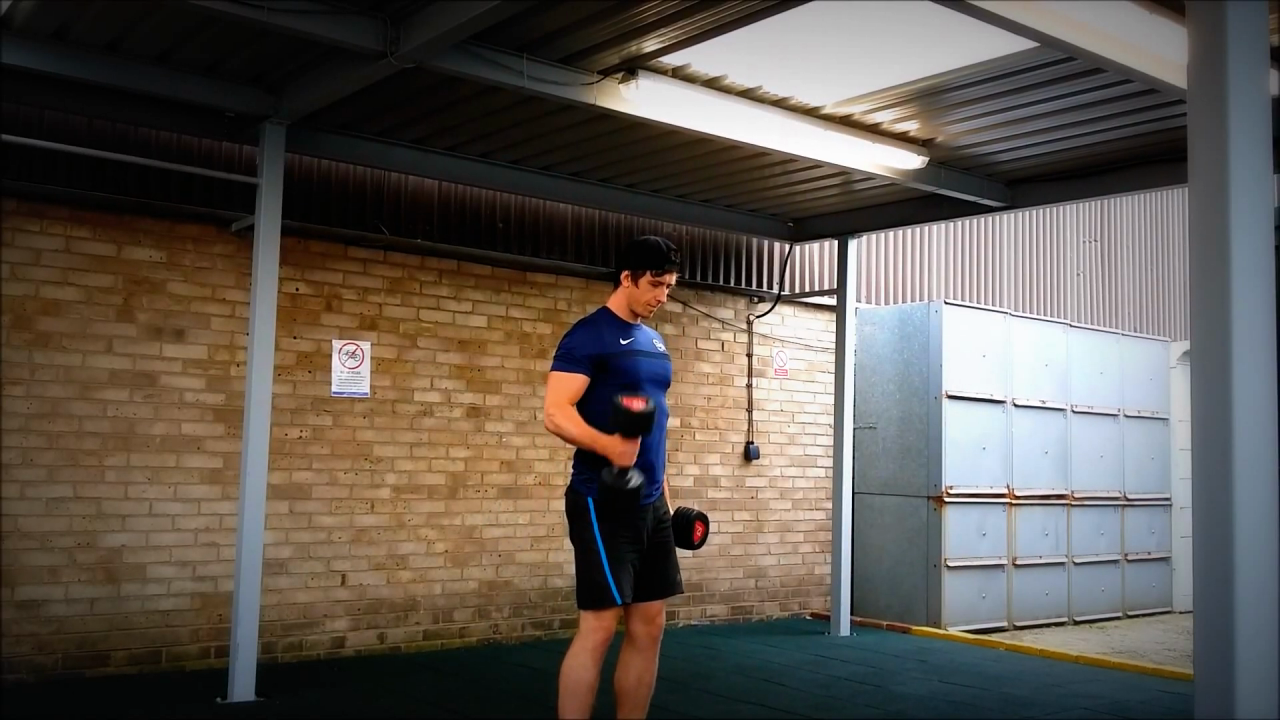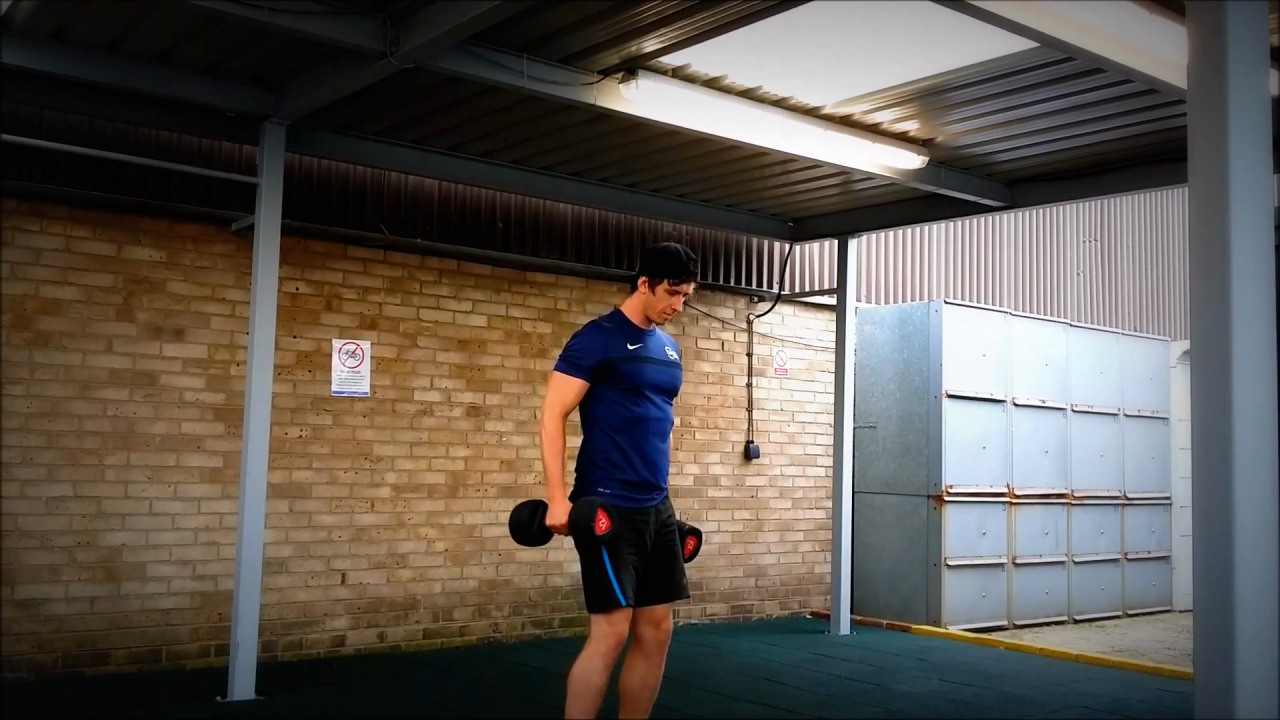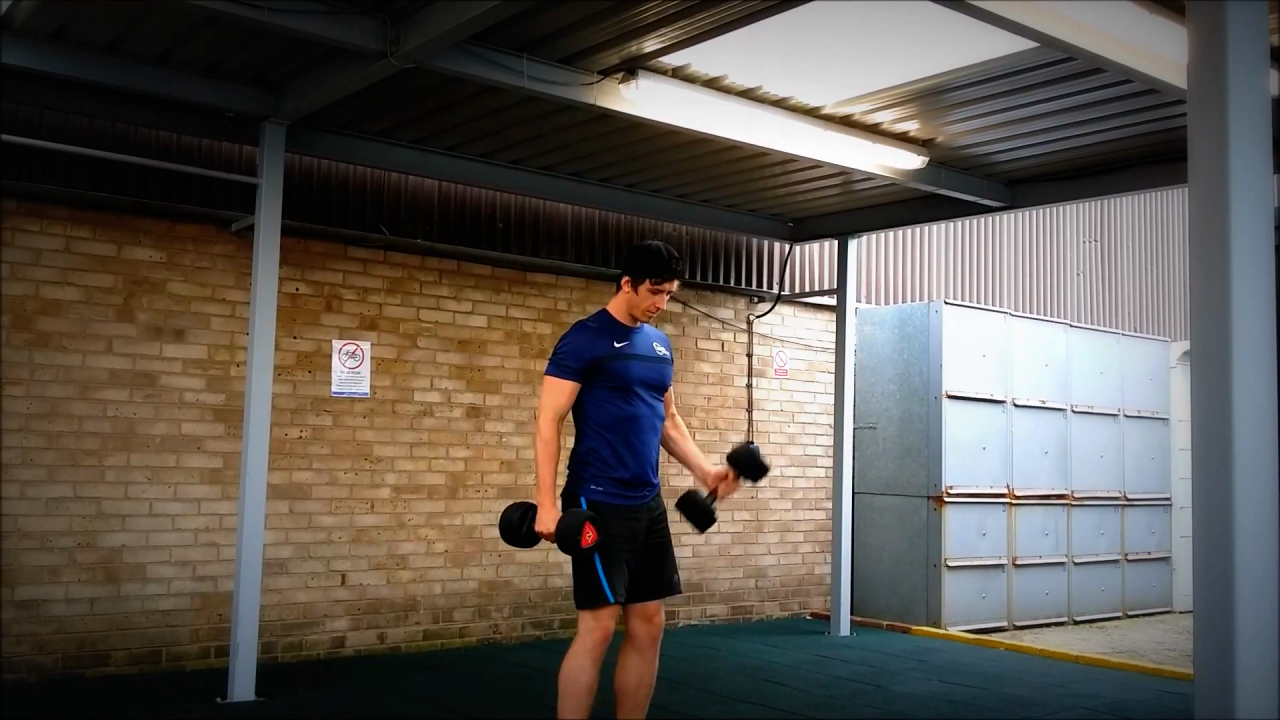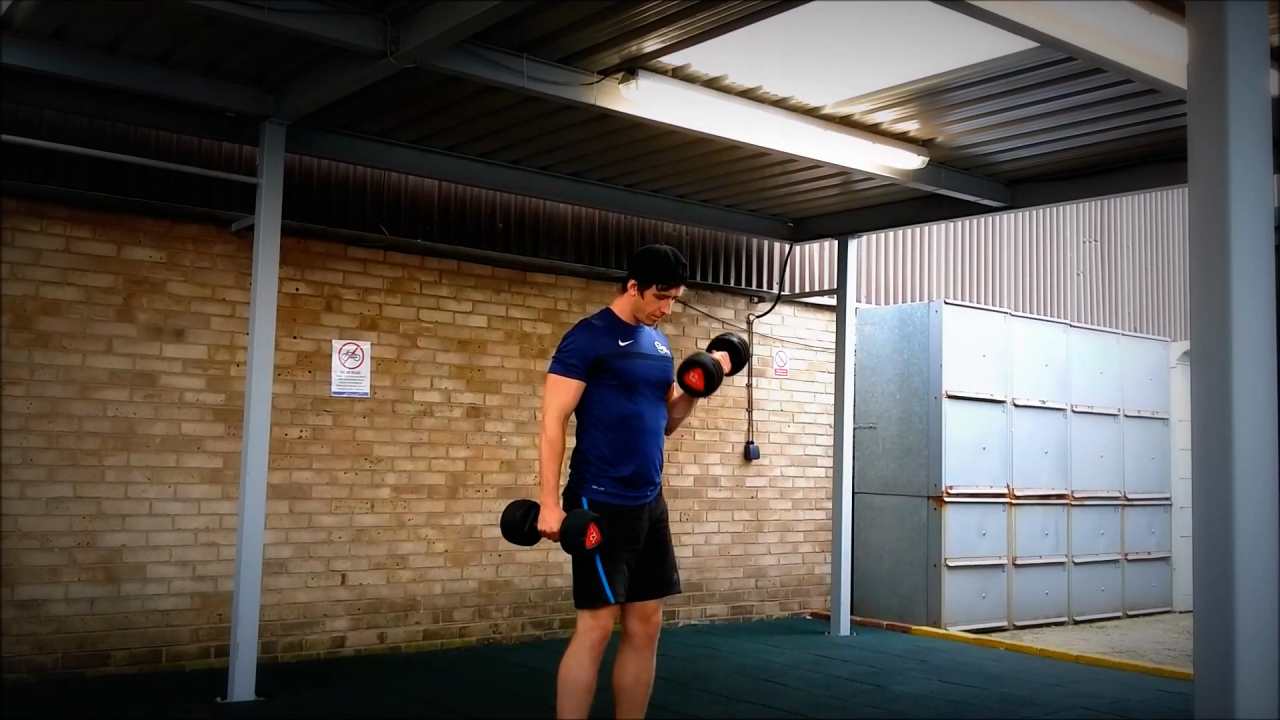
dt=0.4s
person 1, frame 1
left shoulder: (653, 341)
right shoulder: (590, 335)
right elbow: (555, 413)
left wrist: (665, 494)
right wrist: (609, 446)
left hip: (649, 503)
right hip: (603, 501)
left knee: (648, 627)
right knee: (599, 627)
person 1, frame 2
left shoulder: (668, 347)
right shoulder: (598, 339)
right elbow: (552, 415)
right wrist: (557, 497)
left hip: (656, 507)
right hip: (606, 505)
left knee: (656, 631)
right knee: (611, 631)
person 1, frame 3
left shoulder: (658, 344)
right shoulder: (585, 339)
right elbow: (548, 420)
left wrist: (704, 471)
right wrist: (547, 502)
left hip: (648, 503)
right hip: (600, 503)
left knee: (648, 626)
right knee: (598, 627)
person 1, frame 4
left shoulder: (658, 343)
right shoulder: (589, 337)
right elbow: (553, 419)
right wrist: (550, 501)
left hip: (649, 502)
right hip: (601, 502)
left knee: (645, 624)
right knee: (597, 625)
